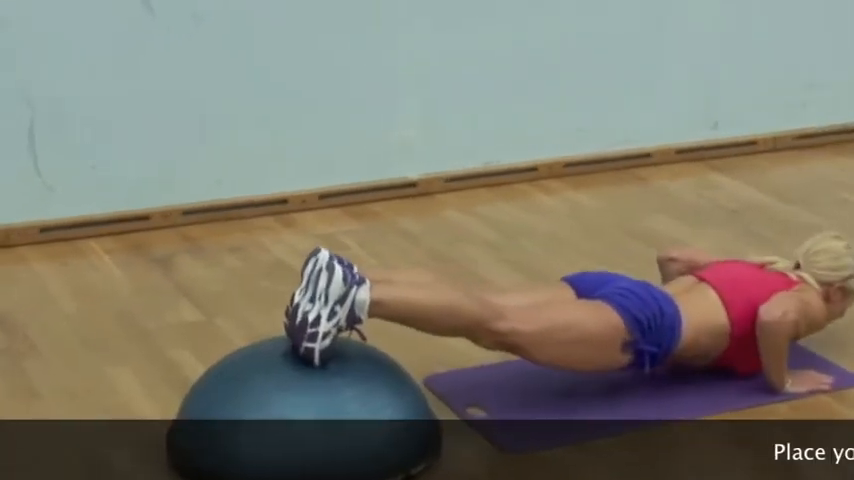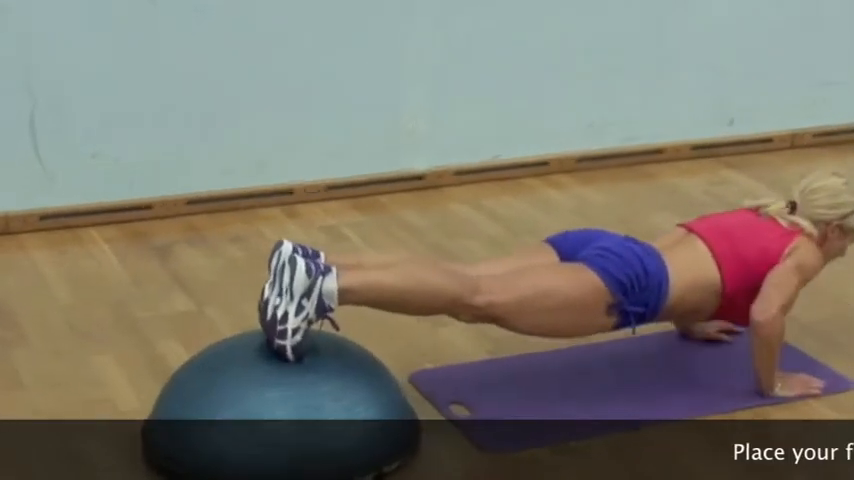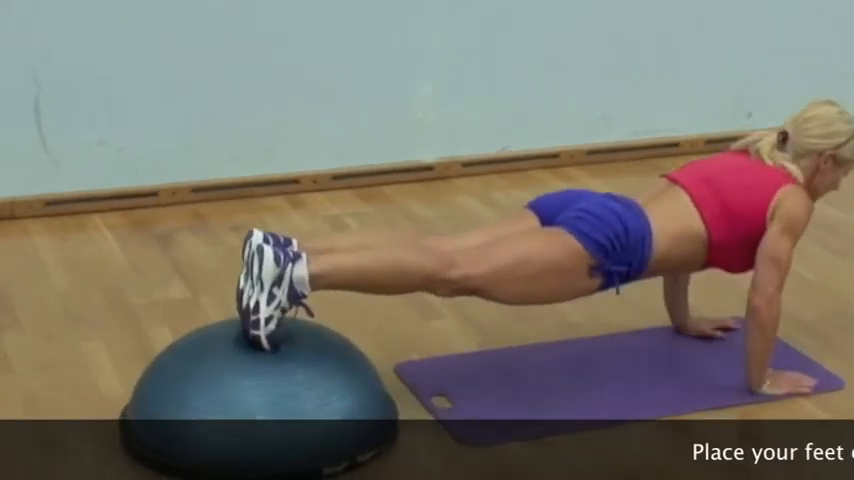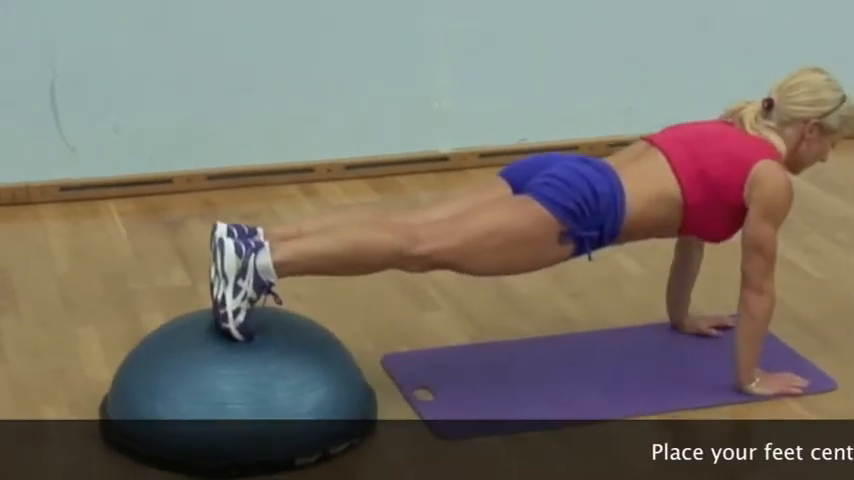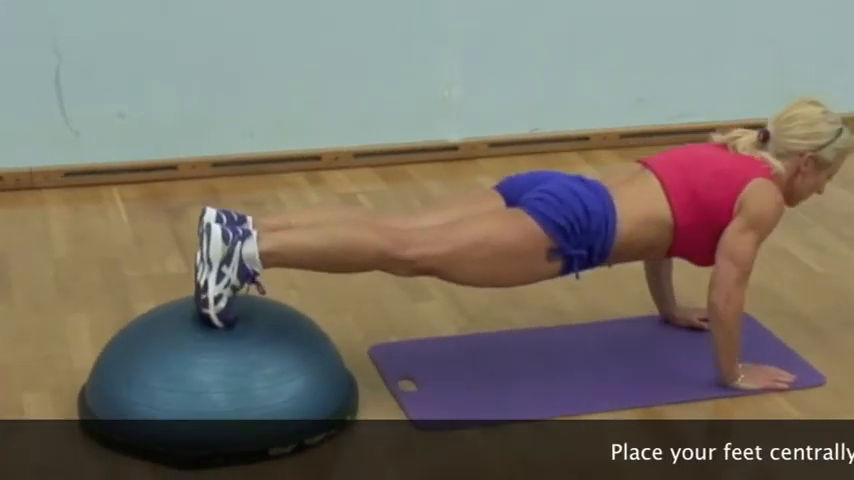
dt=0.4s
person 1, frame 1
left shoulder: (757, 269)
left elbow: (671, 256)
right elbow: (771, 319)
right wrist: (782, 381)
left hip: (612, 287)
right hip: (641, 322)
left knee: (484, 307)
right knee: (502, 328)
left ankle: (344, 276)
right ankle: (357, 297)
person 1, frame 2
left shoulder: (753, 218)
right shoulder: (804, 252)
right elbow: (766, 317)
left wrist: (687, 322)
right wrist: (771, 384)
left hip: (603, 248)
right hip: (625, 282)
left knee: (458, 278)
right knee: (480, 301)
left ankle: (312, 265)
right ankle: (326, 288)
person 1, frame 3
left shoulder: (738, 160)
right shoulder: (792, 203)
right elbow: (764, 299)
left wrist: (681, 319)
right wrist: (761, 378)
left hip: (584, 209)
right hip: (608, 242)
left knee: (437, 252)
right knee: (456, 274)
left ankle: (285, 252)
right ankle: (296, 276)
person 1, frame 4
left shoulder: (727, 135)
right shoulder: (771, 178)
left elbow: (690, 222)
right elbow: (756, 289)
left wrist: (681, 318)
right wrist: (751, 377)
left hip: (559, 173)
right hip: (581, 205)
left knee: (408, 228)
right knee: (424, 249)
left ankle: (252, 241)
right ankle: (263, 263)
person 1, frame 5
left shoulder: (724, 156)
right shoulder: (765, 197)
right elbow: (725, 292)
left wrist: (670, 310)
right wrist: (733, 371)
left hip: (551, 191)
right hip: (571, 224)
left knee: (397, 230)
right knee: (410, 252)
left ankle: (239, 229)
right ankle: (247, 251)
